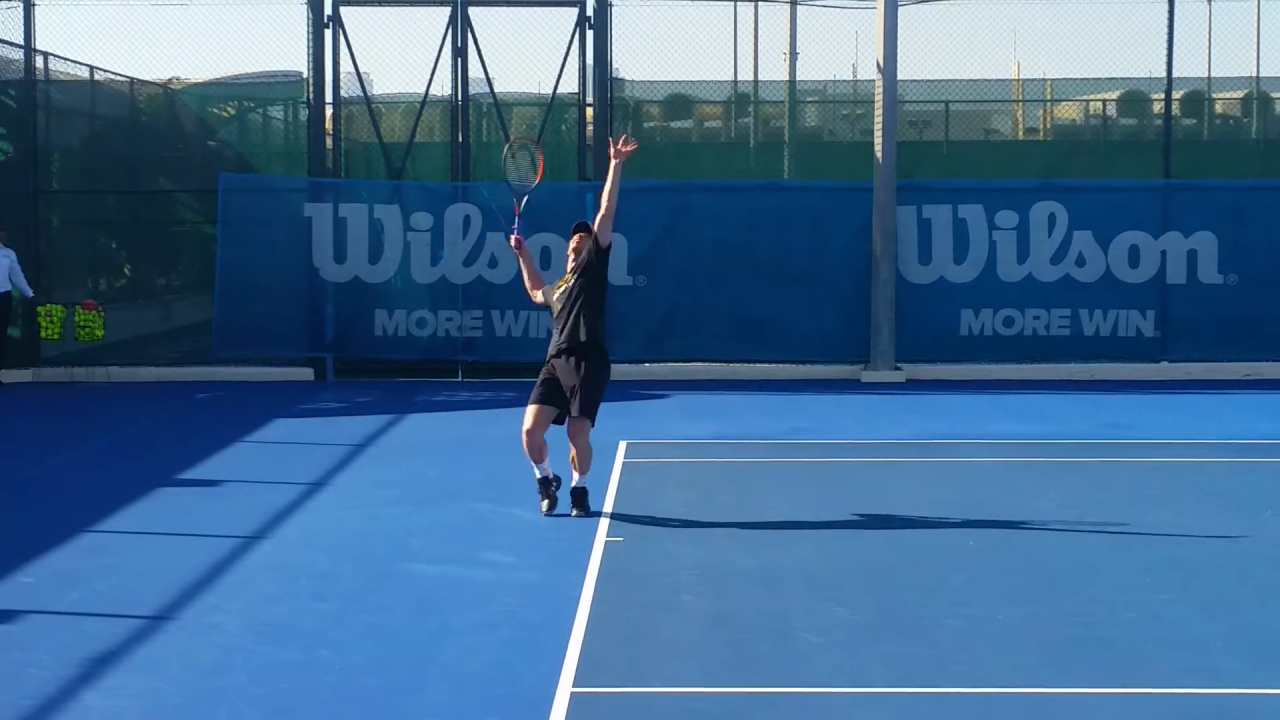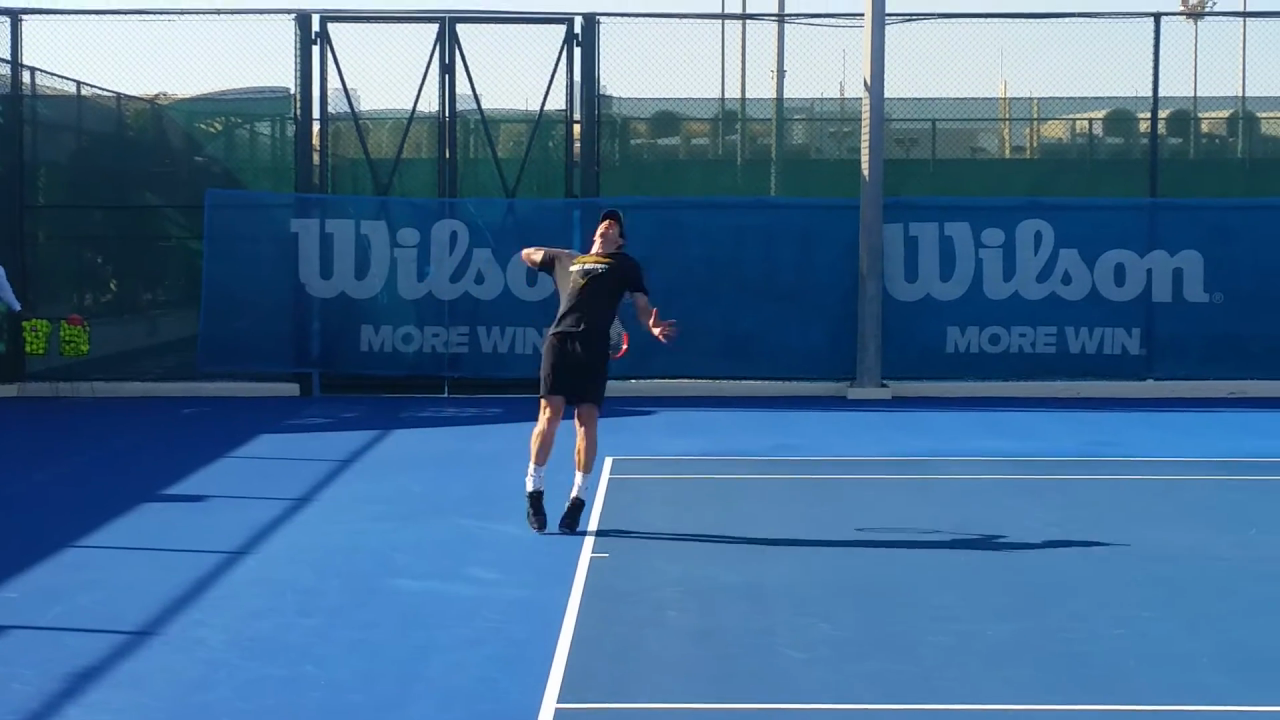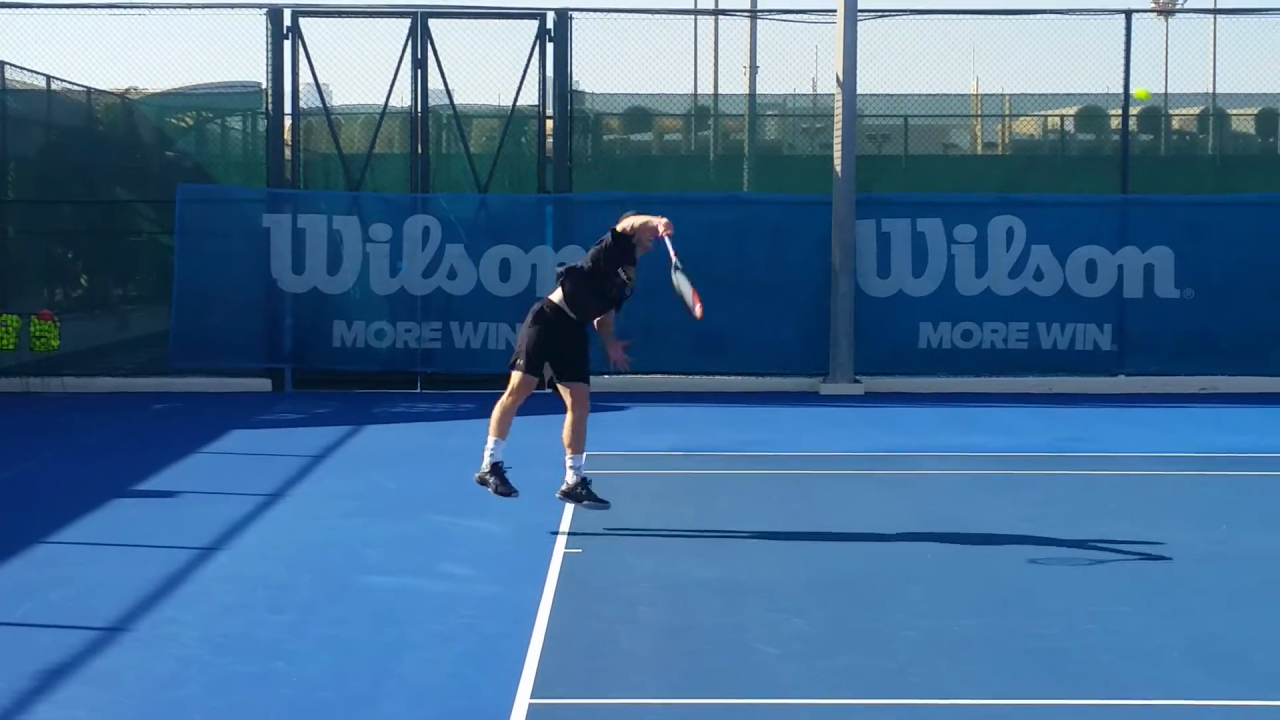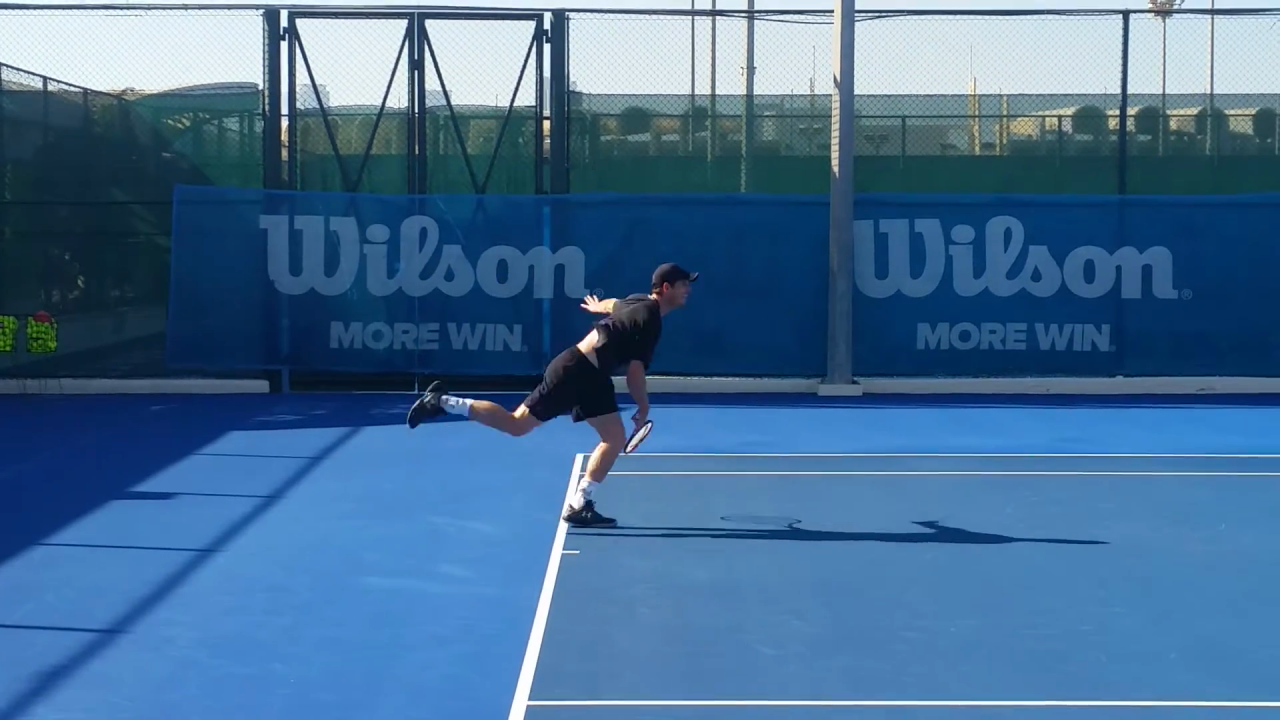
dt=0.2s
person 1, frame 1
left shoulder: (593, 265)
right shoulder: (558, 287)
left elbow: (605, 215)
right elbow: (539, 295)
left wrist: (615, 165)
right wrist: (522, 253)
left hip: (589, 363)
right hip: (556, 363)
left knee: (578, 436)
right knee: (531, 429)
left ankle: (579, 488)
right ankle: (547, 479)
person 1, frame 2
left shoulder: (623, 265)
right shoulder: (566, 259)
left elbow: (643, 306)
right elbow: (528, 256)
left wrist: (654, 326)
right wrist: (539, 255)
left hip: (594, 351)
right hip: (563, 343)
left knee: (588, 425)
right knee: (549, 417)
left ankle: (576, 502)
right ankle: (534, 492)
person 1, frame 3
left shoulder: (626, 279)
right shoulder: (618, 247)
right elbow: (632, 221)
left wrist: (612, 345)
right wrist: (659, 222)
left hip: (572, 332)
right hip: (549, 319)
left knee: (579, 407)
right knee: (518, 391)
left ankle: (574, 482)
right ankle: (491, 466)
person 1, frame 4
left shoulder: (639, 302)
right shoulder: (650, 322)
left elbow: (613, 305)
right elbow: (635, 375)
left wrist: (599, 308)
right wrist: (644, 409)
left hip: (590, 375)
right hip: (575, 373)
left knee: (615, 440)
right knee: (516, 424)
left ankle: (580, 505)
right ankle: (444, 402)
